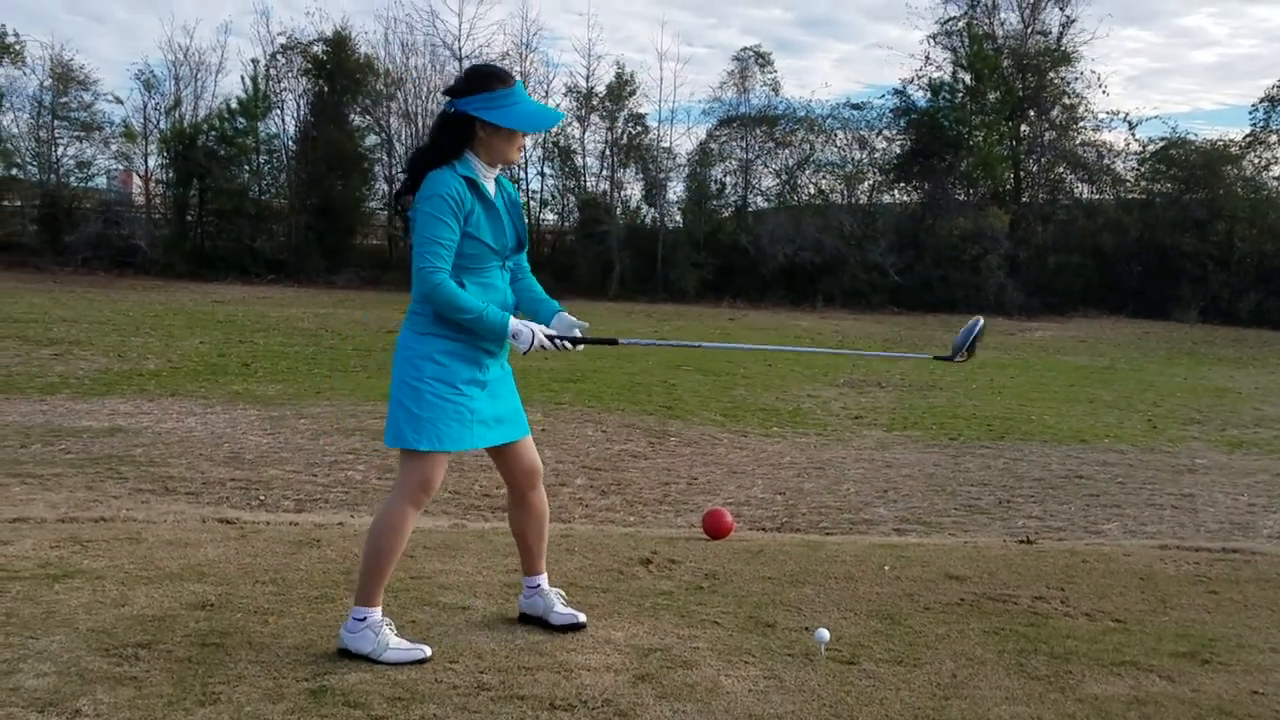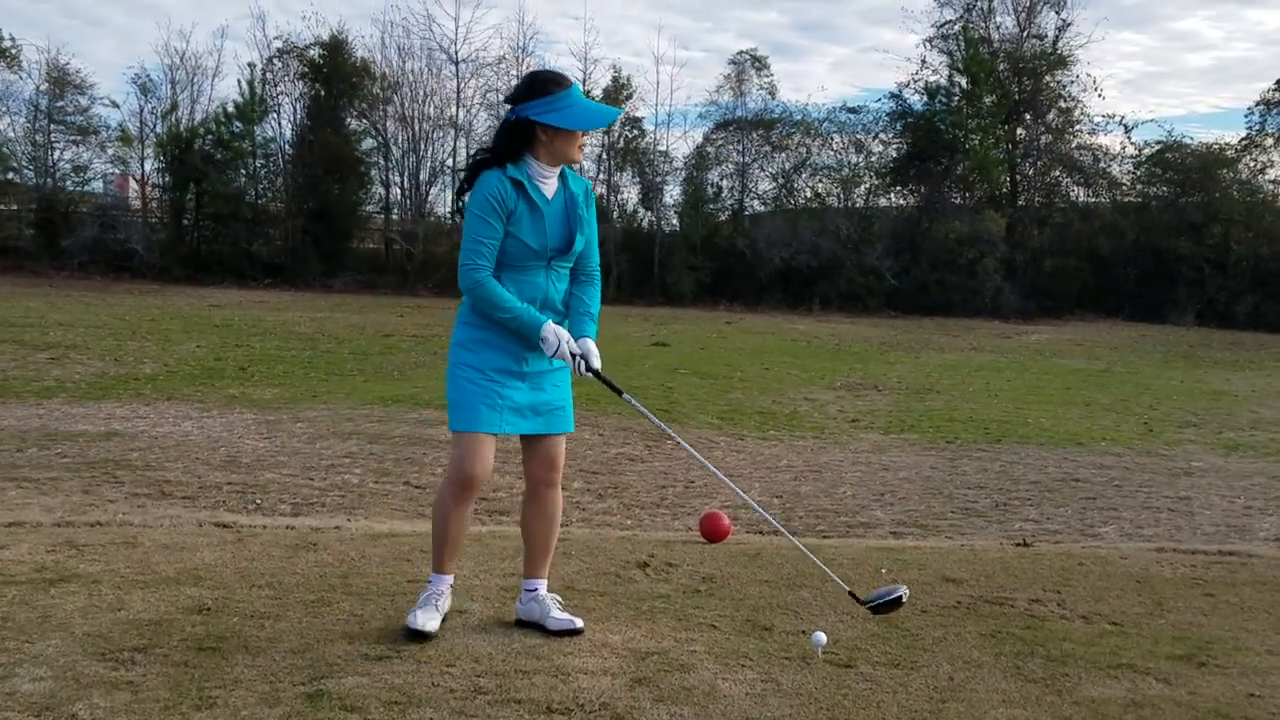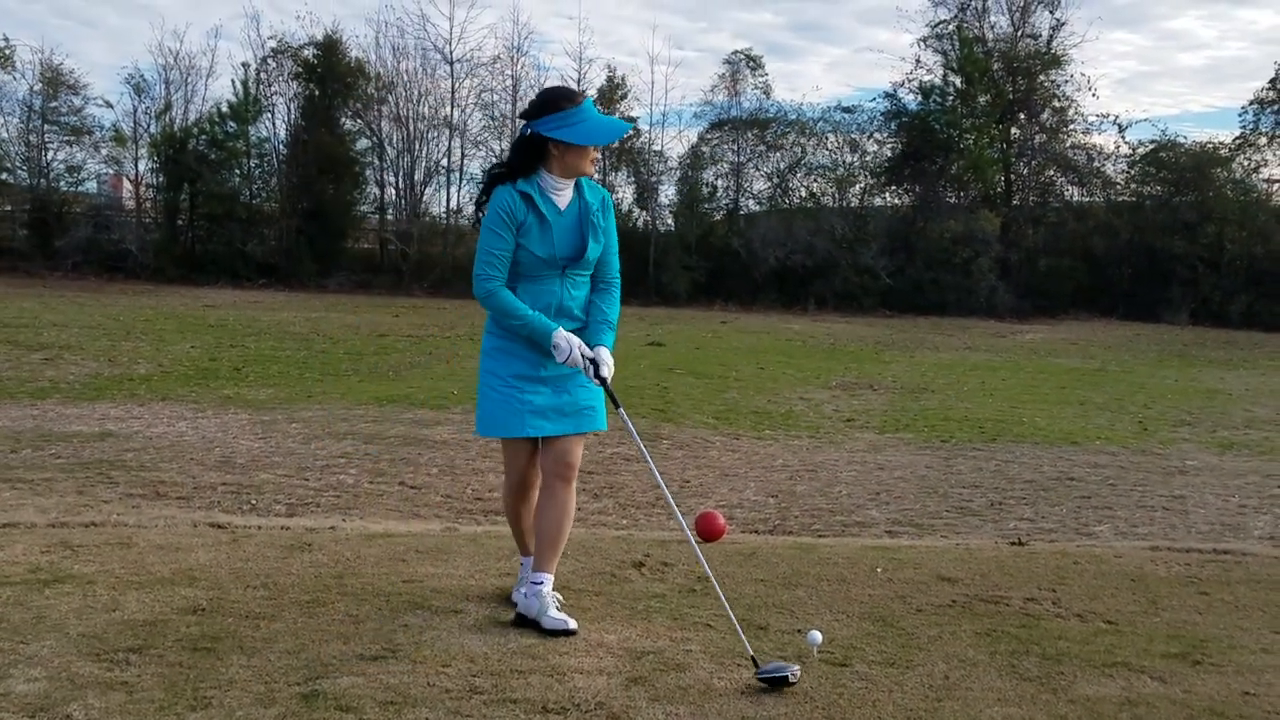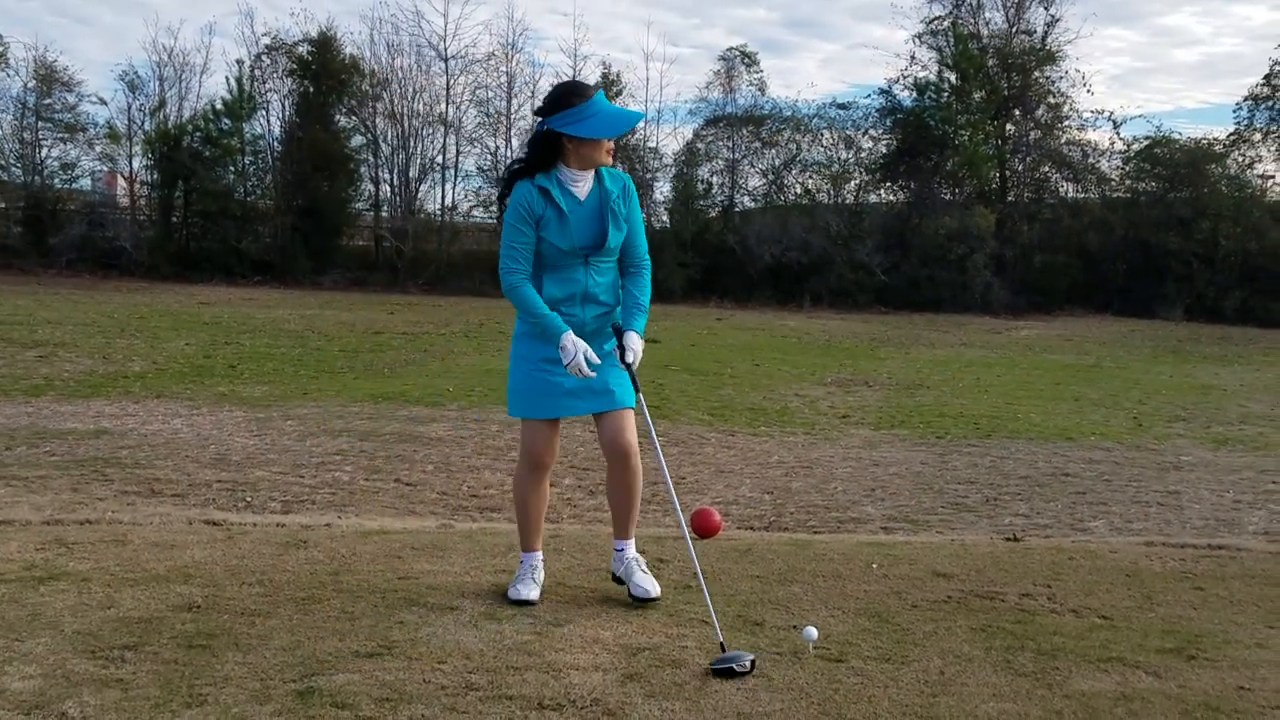
dt=0.3s
person 1, frame 1
left shoulder: (502, 191)
right shoulder: (445, 188)
left elbow: (515, 272)
right elbow: (433, 283)
left wrist: (552, 315)
right wrist: (509, 327)
left hip: (485, 362)
right hip: (440, 358)
left knee: (528, 474)
right knee: (416, 488)
left ankle: (535, 591)
right ankle: (363, 622)
person 1, frame 2
left shoulder: (579, 193)
right shoulder: (495, 188)
left elbow: (586, 274)
right elbow: (473, 278)
left wrist: (582, 334)
right wrist: (539, 327)
left hip: (544, 355)
right hip: (487, 351)
left knee: (546, 473)
right knee: (469, 470)
left ankle: (534, 593)
right ankle: (439, 583)
person 1, frame 3
left shoulder: (597, 202)
right shoulder: (510, 201)
left elbow: (607, 281)
right elbow: (487, 287)
left wrist: (601, 342)
right wrist: (550, 333)
left hip: (572, 358)
right hip: (514, 356)
left knee: (563, 470)
right knee: (521, 475)
left ankle: (537, 590)
right ankle: (529, 564)
person 1, frame 4
left shoulder: (619, 188)
right shoulder: (528, 195)
left elbow: (636, 265)
right elbow: (514, 279)
left wrist: (634, 328)
right wrist: (561, 336)
left hip: (604, 340)
right hip: (543, 343)
left knee: (623, 447)
right knee: (537, 457)
left ankle: (626, 556)
right ankle: (530, 564)
